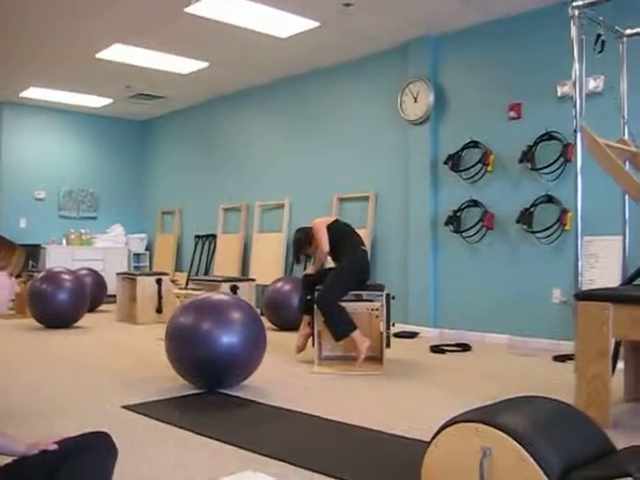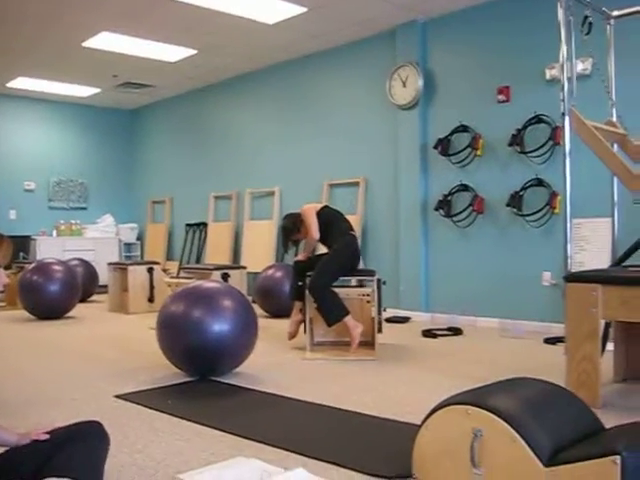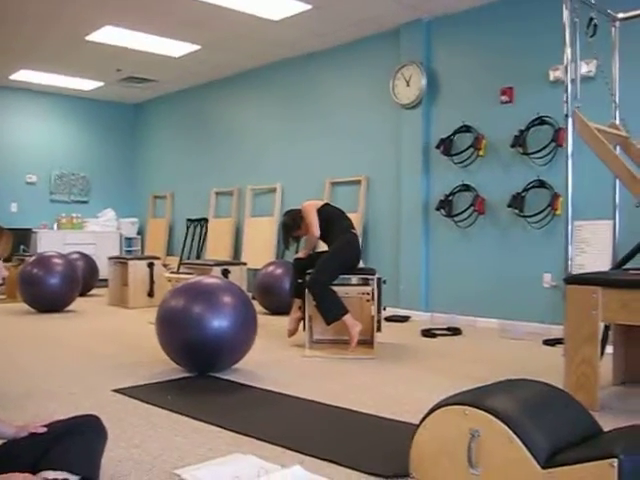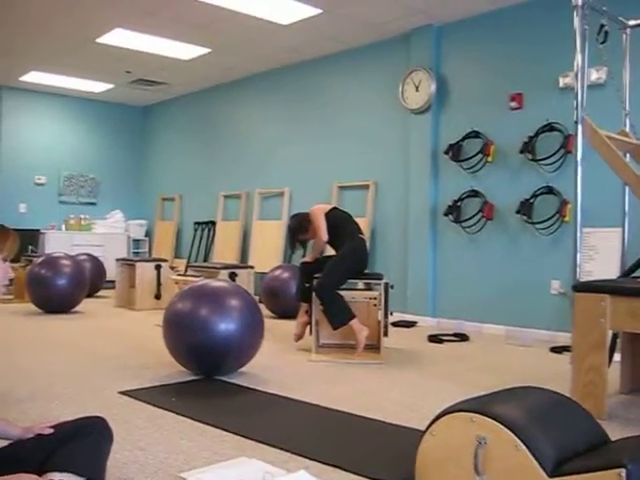
dt=0.4s
person 1, frame 1
left shoulder: (318, 224)
left elbow: (324, 249)
left wrist: (314, 269)
left hip: (355, 262)
right hip: (353, 265)
left knee: (324, 300)
right knee: (308, 280)
left ankle: (360, 340)
right ankle: (307, 326)
person 1, frame 2
left shoulder: (306, 210)
left elbow: (314, 236)
left wrist: (304, 255)
left hip: (345, 248)
right hip: (343, 251)
left knee: (316, 285)
right knee: (299, 266)
left ankle: (353, 325)
right ankle: (298, 312)
person 1, frame 3
left shoulder: (307, 207)
left elbow: (315, 233)
left wrist: (305, 252)
left hip: (346, 246)
right hip: (343, 249)
left knee: (315, 283)
right knee: (299, 263)
left ankle: (351, 324)
right ankle: (298, 310)
person 1, frame 4
left shoulder: (315, 211)
left elbow: (323, 238)
left wrist: (312, 257)
left hip: (354, 251)
right hip: (349, 253)
left knee: (322, 287)
right knee: (306, 267)
left ankle: (358, 328)
right ankle: (304, 314)
